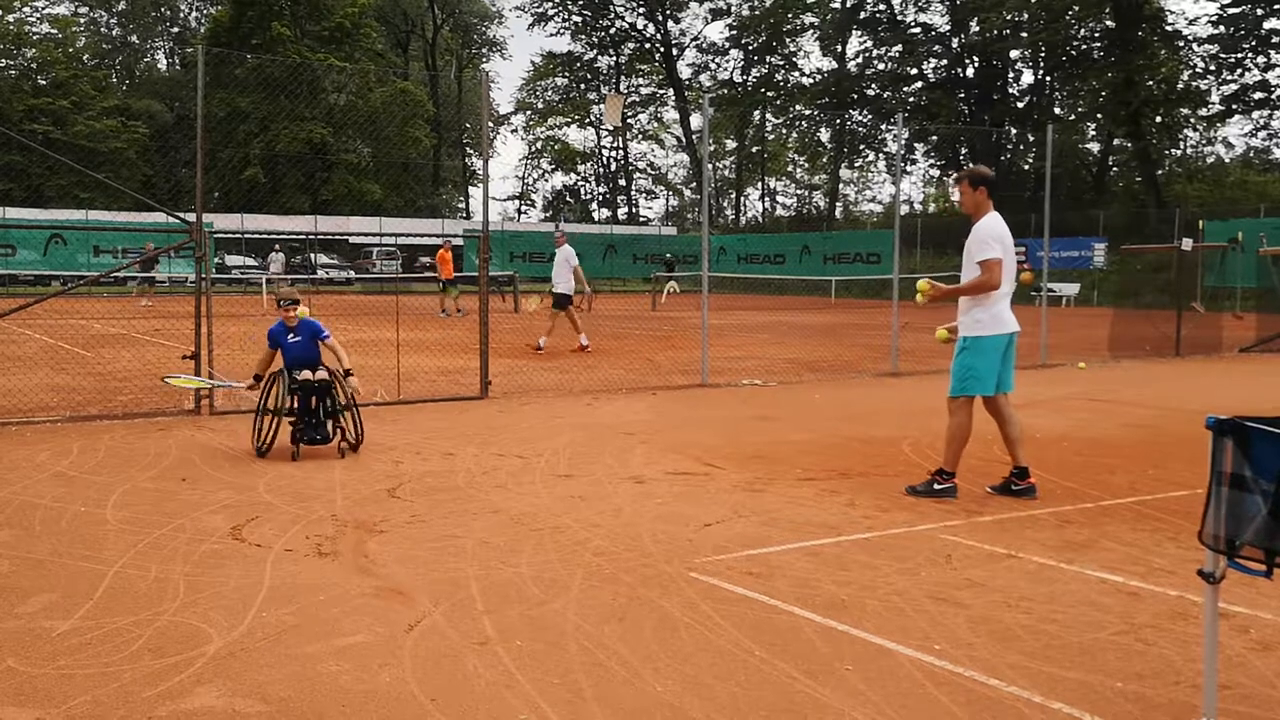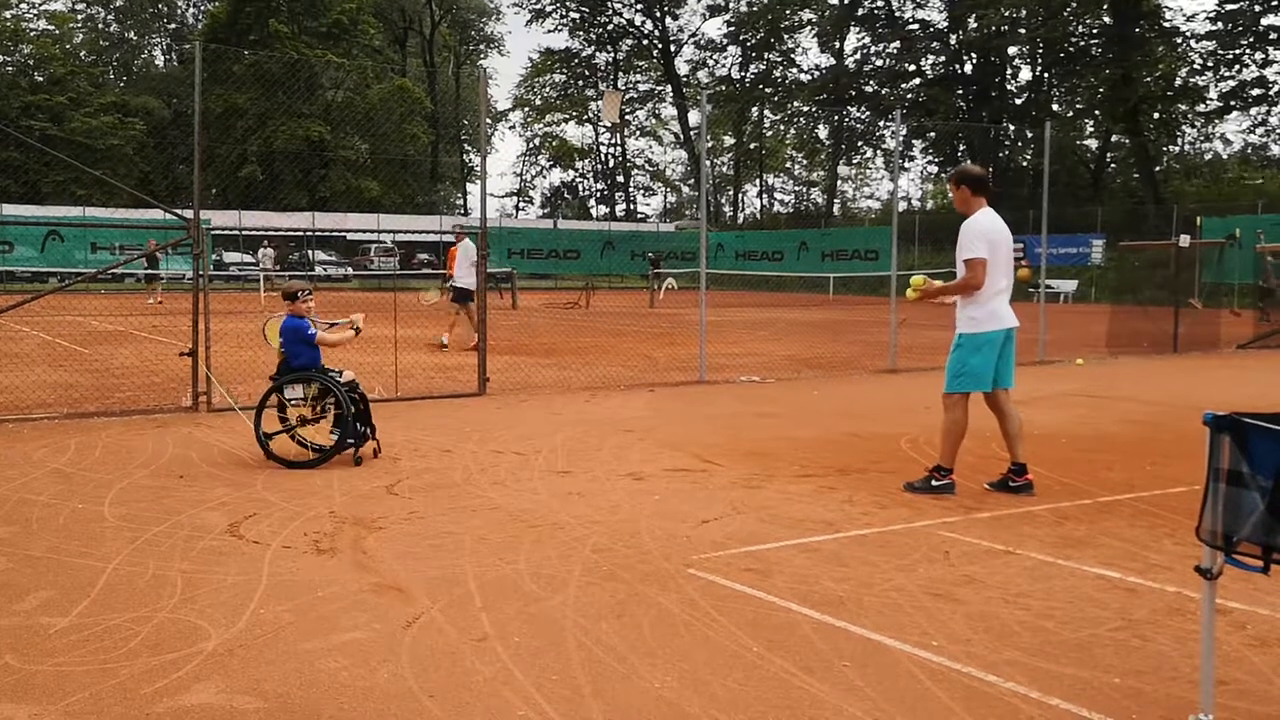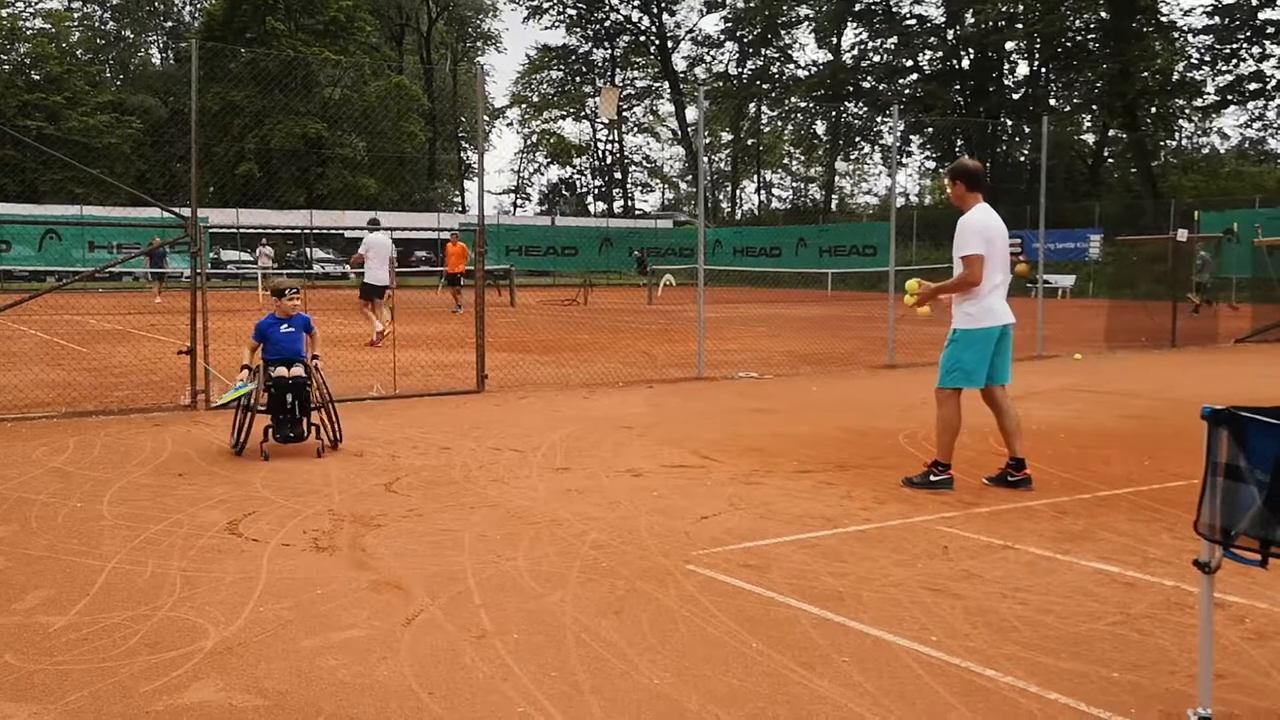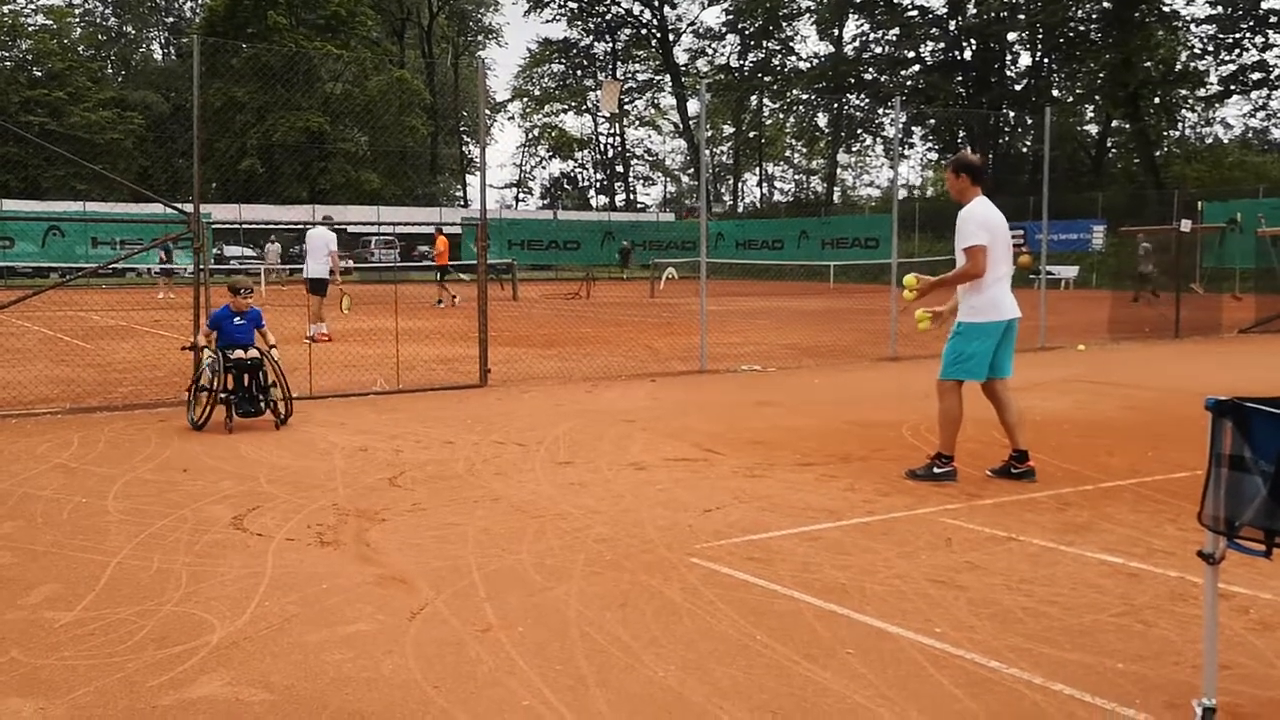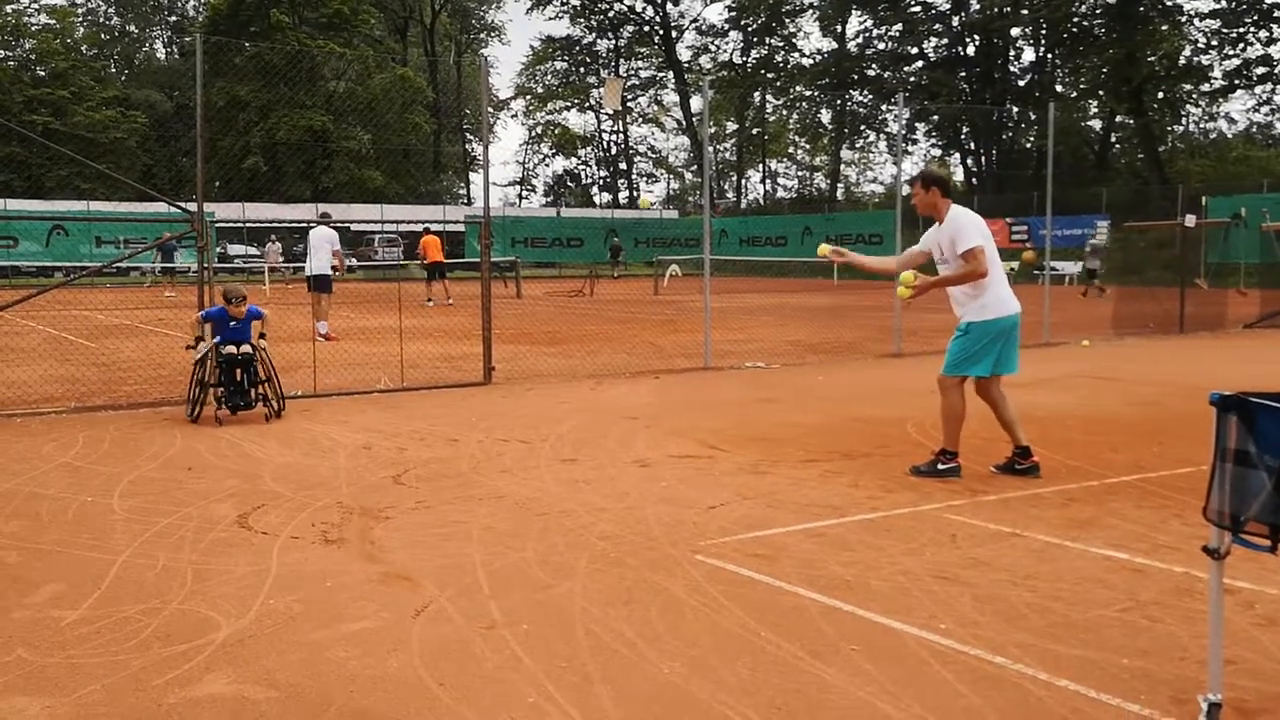
dt=1s
person 1, frame 1
left shoulder: (985, 227)
right shoulder: (993, 226)
left elbow: (991, 280)
left wrist: (947, 291)
right wrist: (962, 321)
left hip: (983, 332)
right hip: (997, 328)
left knee: (959, 402)
right knee: (997, 401)
left ankle: (945, 479)
right ankle: (1021, 478)
person 1, frame 2
left shoulder: (974, 225)
right shoulder: (998, 223)
left elbow: (975, 280)
left wrist: (939, 290)
right wrist: (954, 296)
left hip: (979, 326)
right hip: (1001, 322)
left knee: (954, 397)
right knee: (999, 397)
left ankle: (943, 475)
right ankle: (1019, 474)
person 1, frame 3
left shoulder: (970, 221)
right shoulder: (993, 218)
left elbow: (972, 277)
left wrist: (934, 289)
right wrist: (947, 295)
left hip: (975, 322)
right hip: (998, 318)
left knee: (947, 392)
right knee: (995, 392)
left ankle: (940, 470)
right ankle: (1017, 468)
person 1, frame 4
left shoulder: (971, 213)
right shoulder: (990, 212)
left elbow: (975, 269)
left wrist: (934, 283)
right wrist: (949, 308)
left hip: (981, 317)
right hip: (1003, 313)
left knee: (948, 383)
right knee: (995, 386)
left ankle: (944, 463)
right ankle: (1020, 460)
person 1, frame 5
left shoulder: (961, 221)
right shoulder: (935, 233)
left elbow: (978, 269)
right elbow: (897, 264)
left wrist: (932, 283)
right wrist: (850, 258)
left hip: (986, 316)
right hip: (1001, 314)
left knee: (949, 381)
right knee: (987, 386)
left ankle: (948, 459)
right ankle: (1023, 457)
